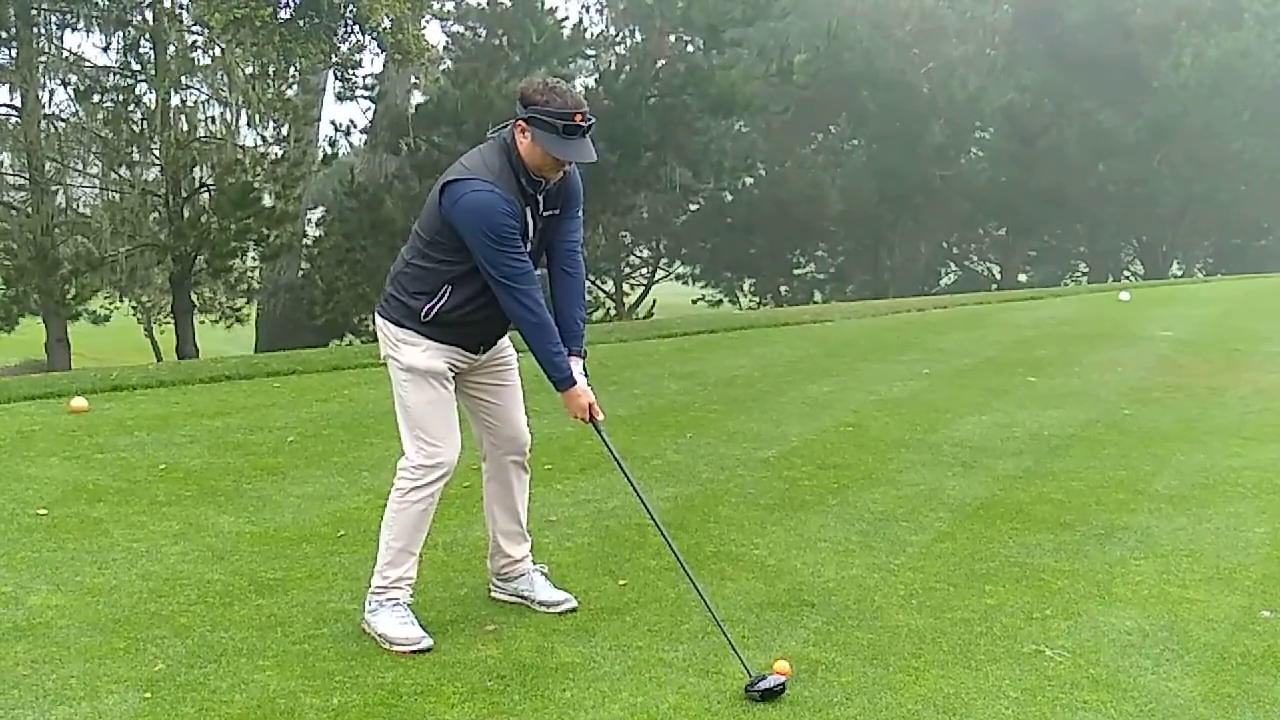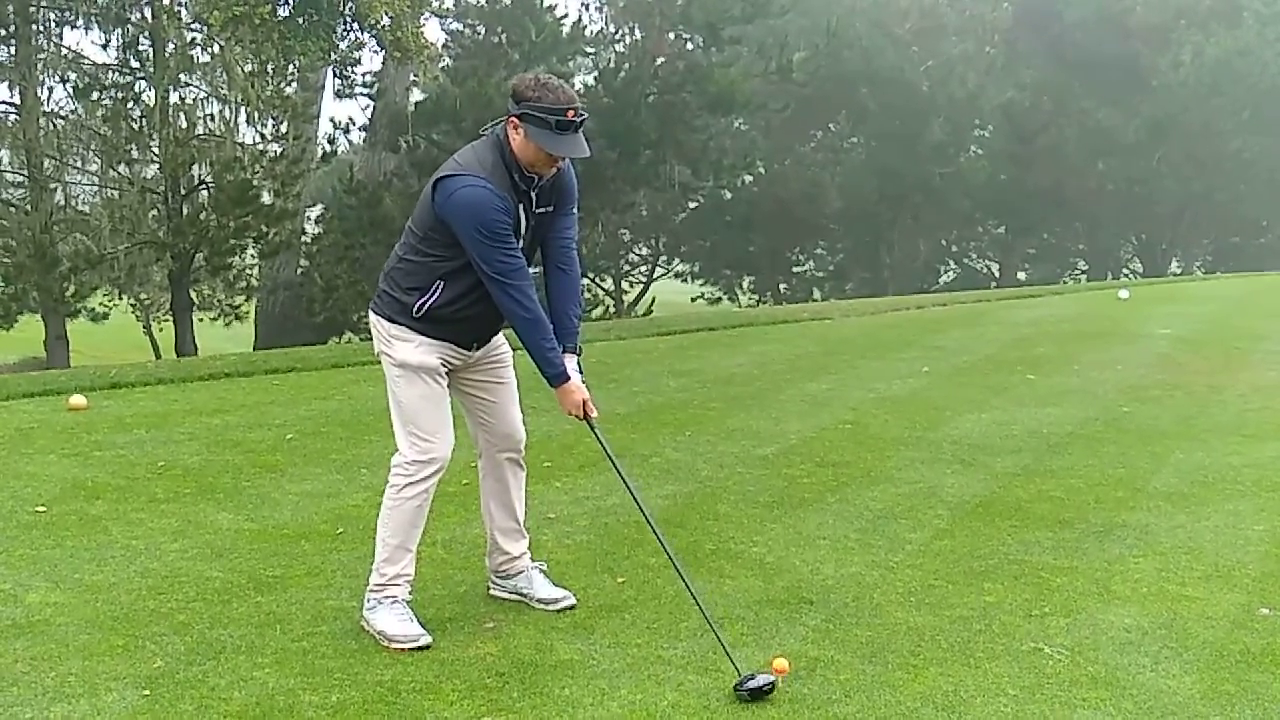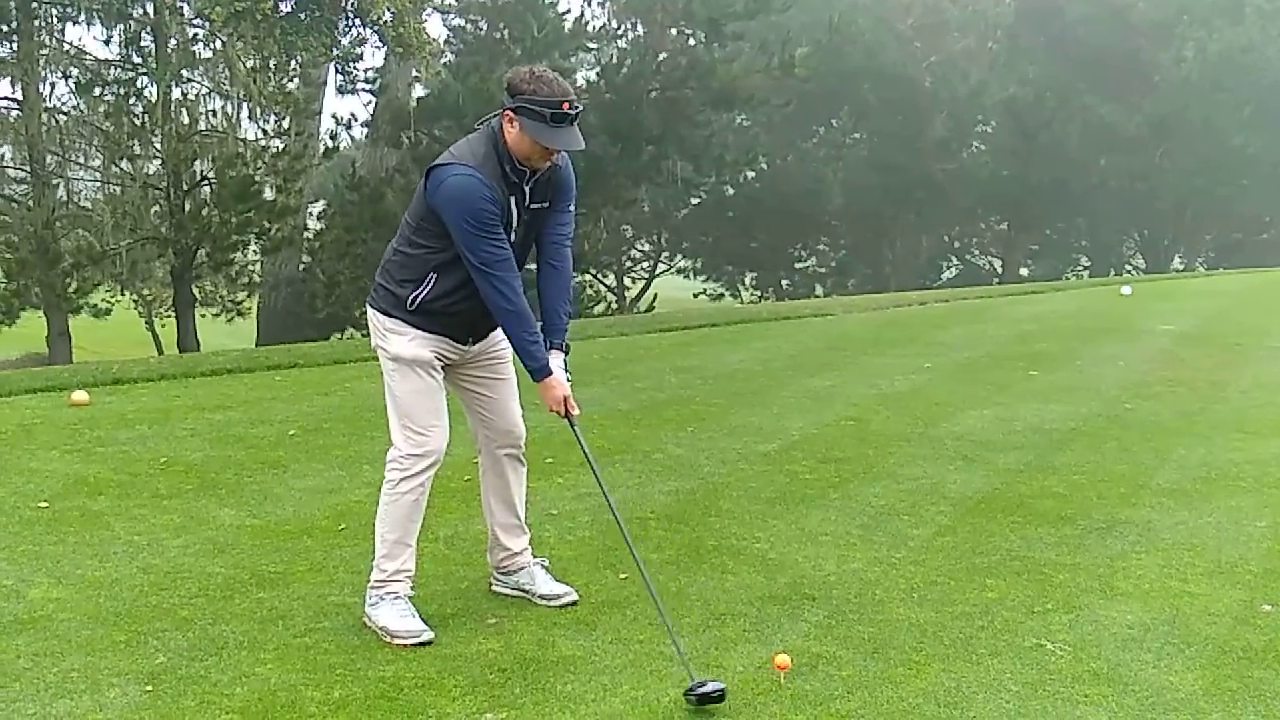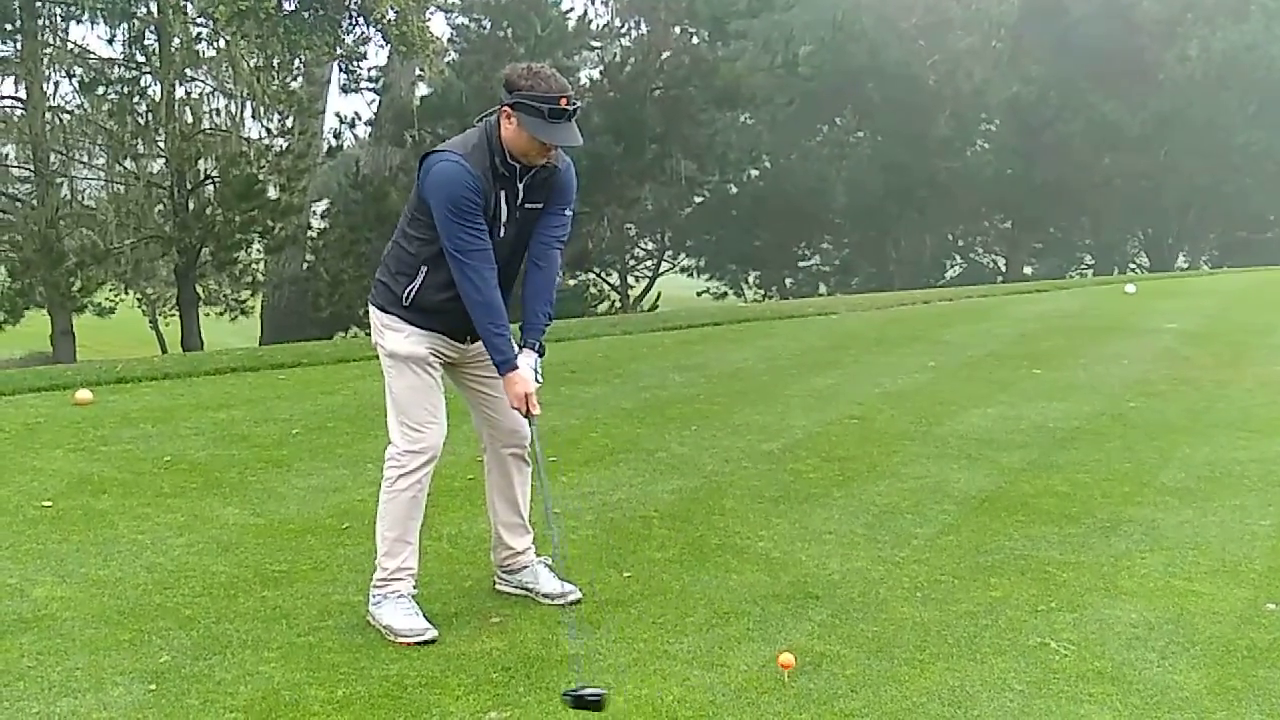
dt=0.7s
person 1, frame 1
left shoulder: (562, 180)
right shoulder: (480, 193)
left elbow: (567, 267)
right elbow: (521, 292)
left wrist: (575, 357)
right wrist: (565, 382)
left hip: (486, 335)
right hip: (421, 333)
left knee: (511, 446)
right knee: (433, 458)
left ankle: (513, 572)
right ankle: (385, 599)
person 1, frame 2
left shoulder: (556, 176)
right shoulder: (472, 189)
left elbow: (561, 263)
right elbow: (514, 288)
left wrist: (570, 355)
right wrist: (559, 378)
left hip: (480, 332)
right hip: (416, 329)
left knee: (506, 443)
right knee: (426, 454)
left ankle: (511, 569)
right ankle: (385, 596)
person 1, frame 3
left shoulder: (556, 172)
right shoulder: (465, 180)
left elbow: (555, 260)
right elbow: (501, 281)
left wrist: (556, 351)
right wrist: (541, 373)
left hip: (480, 329)
right hip: (412, 323)
left knee: (506, 439)
right knee: (422, 449)
left ankle: (513, 565)
right ankle: (386, 591)
person 1, frame 4
left shoulder: (556, 173)
right shoulder: (453, 169)
left elbow: (543, 262)
right elbow: (473, 273)
left wrist: (529, 352)
right wrist: (508, 368)
left hip: (479, 326)
right hip: (413, 321)
left knee: (511, 437)
right knee: (417, 447)
left ankle: (515, 564)
right ankle: (390, 590)
